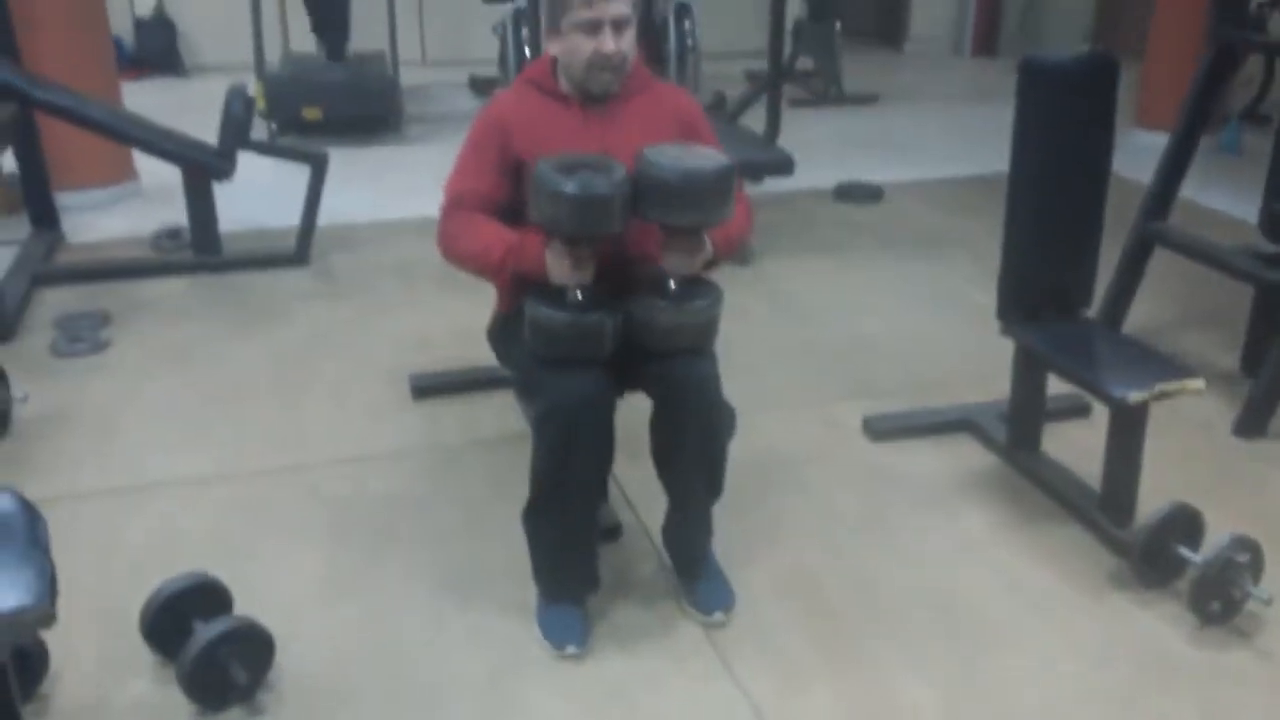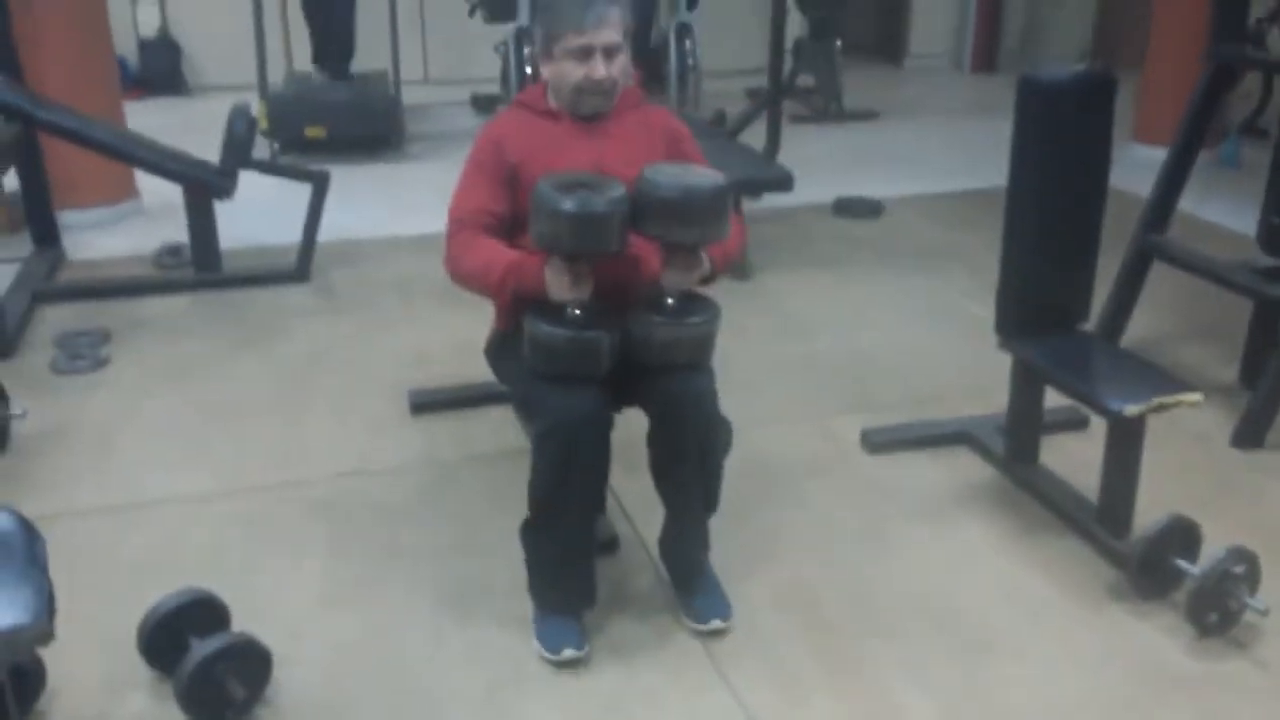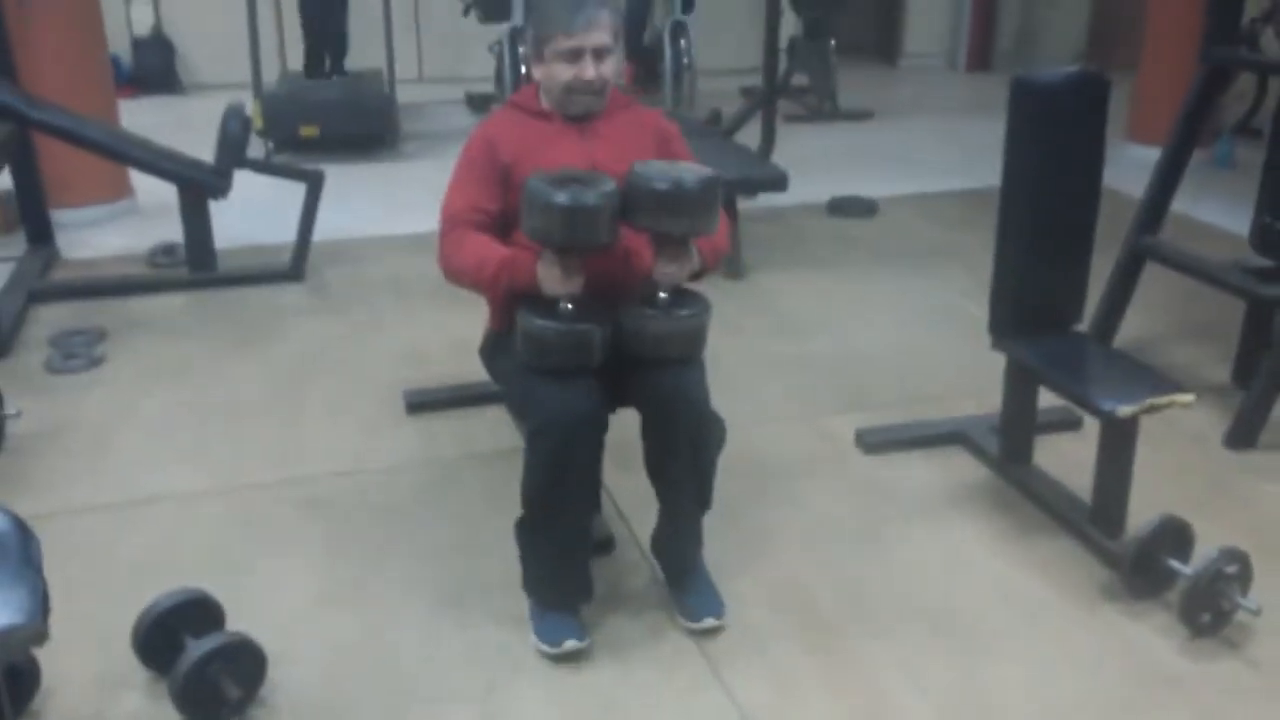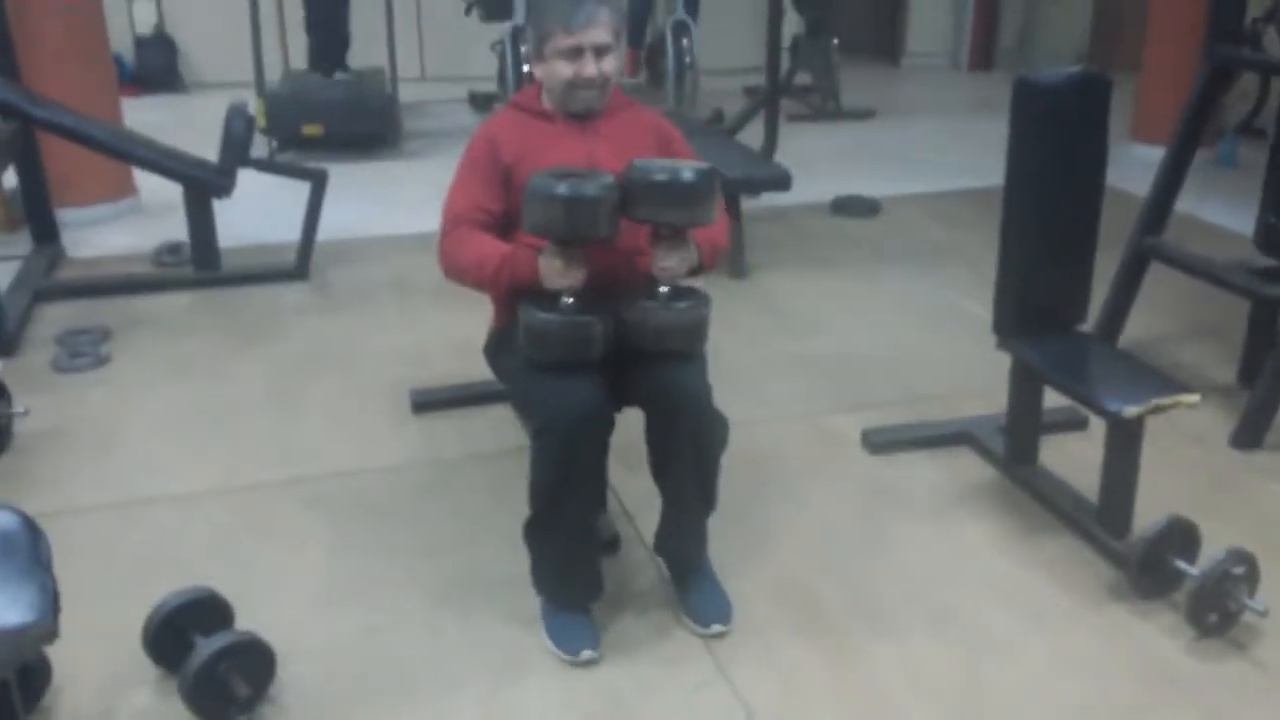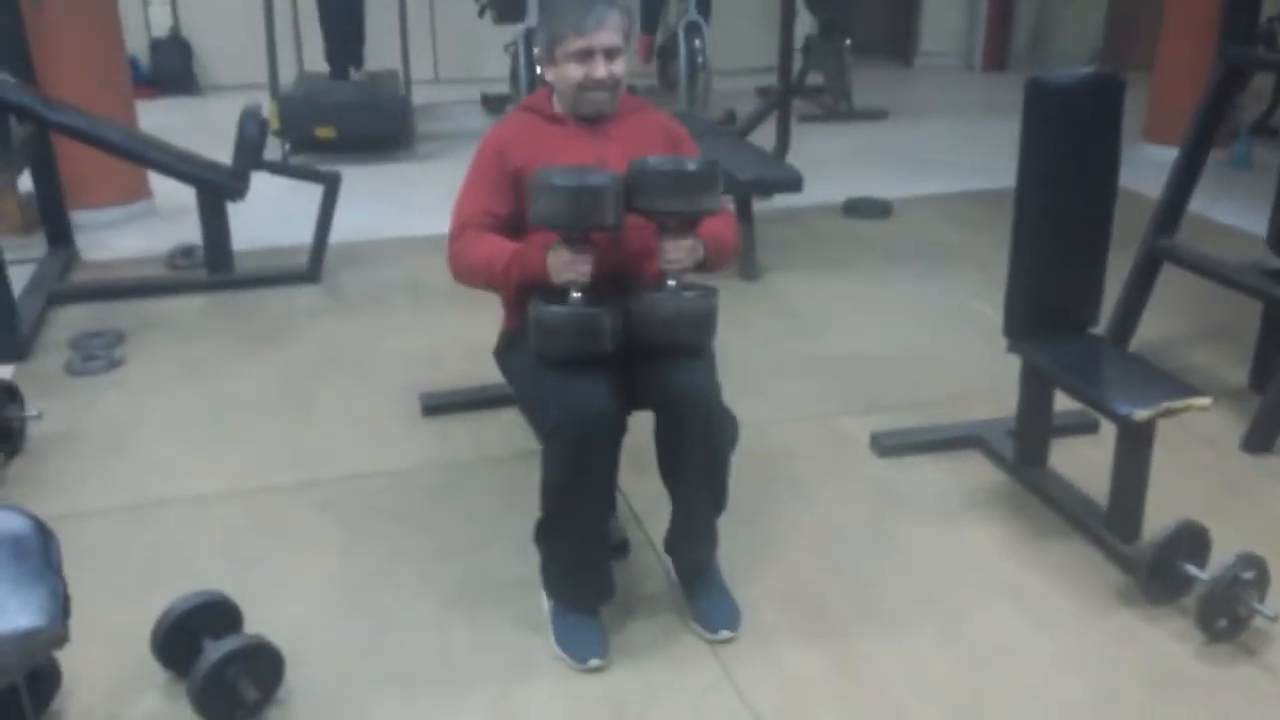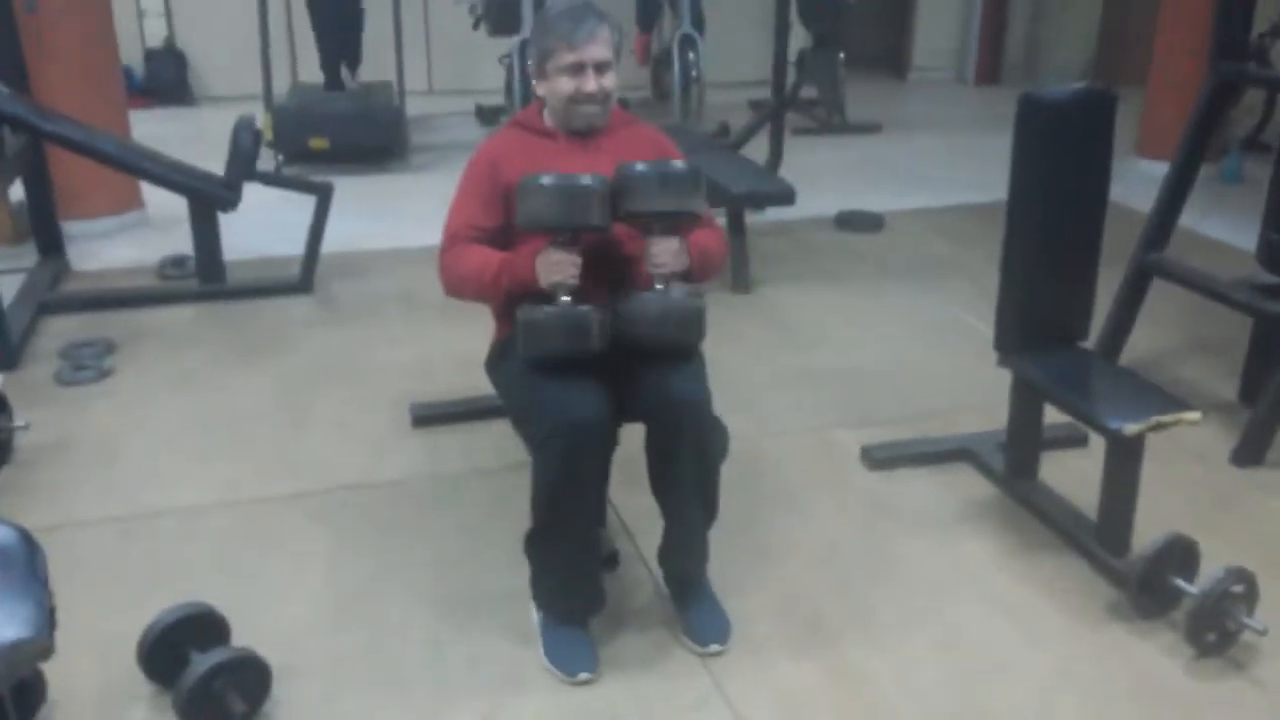
dt=0.1s
person 1, frame 1
left shoulder: (672, 108)
right shoulder: (511, 113)
left elbow: (732, 204)
right elbow: (459, 223)
left wrist: (704, 244)
right wrist: (538, 257)
left knee: (696, 387)
right knee: (574, 399)
left ankle: (692, 547)
right ankle: (560, 580)
person 1, frame 2
left shoulder: (662, 128)
right shoulder: (507, 135)
left elbow: (723, 221)
right elbow: (464, 247)
left wrist: (702, 259)
right wrist: (538, 276)
left knee: (693, 403)
right knee: (572, 416)
left ankle: (688, 558)
right ankle: (558, 593)
person 1, frame 3
left shoulder: (651, 128)
right shoulder: (499, 135)
left elbow: (712, 221)
right elbow: (457, 244)
left wrist: (692, 255)
right wrist: (530, 271)
left knee: (685, 400)
right knee: (565, 414)
left ankle: (682, 556)
right ankle: (553, 590)
person 1, frame 4
left shoulder: (652, 128)
right shoulder: (501, 135)
left elbow: (711, 222)
right elbow: (457, 245)
left wrist: (691, 251)
right wrist: (532, 267)
left knee: (688, 398)
right knee: (573, 412)
left ankle: (687, 557)
right ankle: (562, 587)
person 1, frame 5
left shoulder: (661, 130)
right shoulder: (512, 139)
left elbow: (722, 222)
right elbow: (466, 248)
left wrist: (698, 246)
right wrist: (540, 263)
left knee: (697, 399)
right knee: (584, 415)
left ankle: (696, 561)
right ankle: (571, 589)
person 1, frame 6
left shoulder: (651, 146)
right shoulder: (502, 154)
left elbow: (710, 240)
right elbow: (456, 265)
left wrist: (684, 256)
right wrist: (530, 268)
left knee: (687, 407)
right knee: (577, 423)
left ankle: (688, 573)
right ankle: (562, 602)
